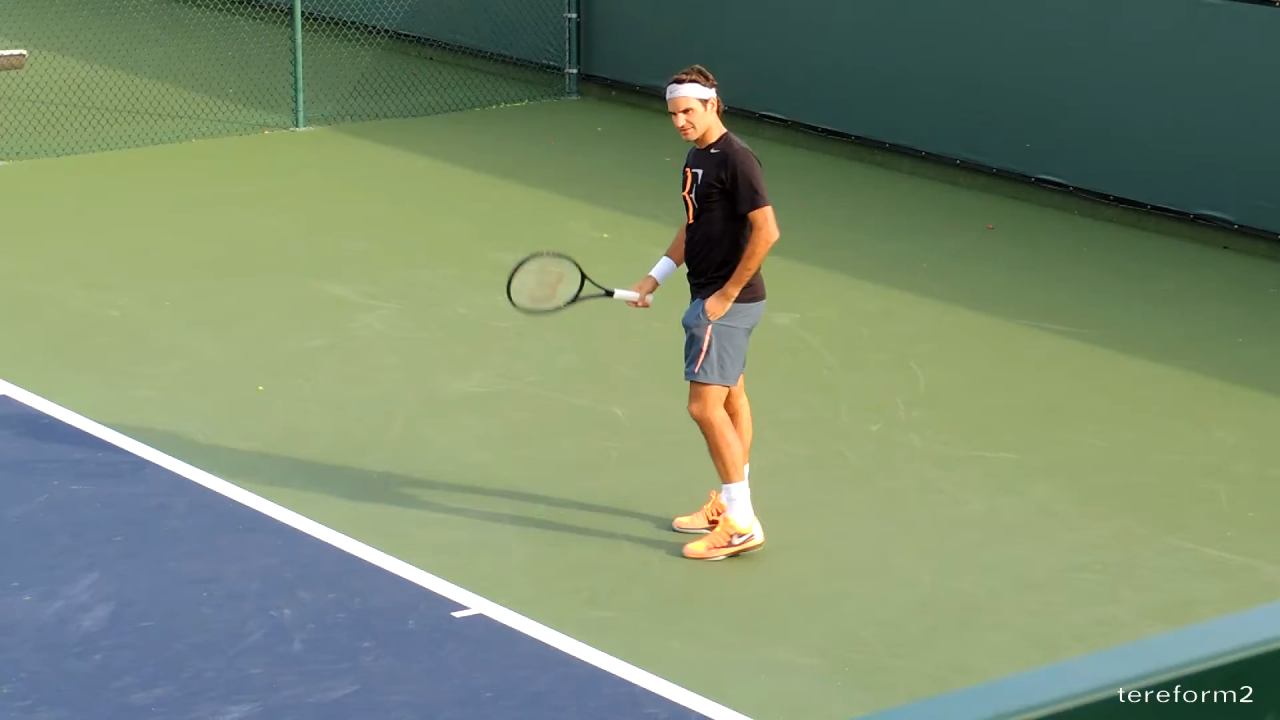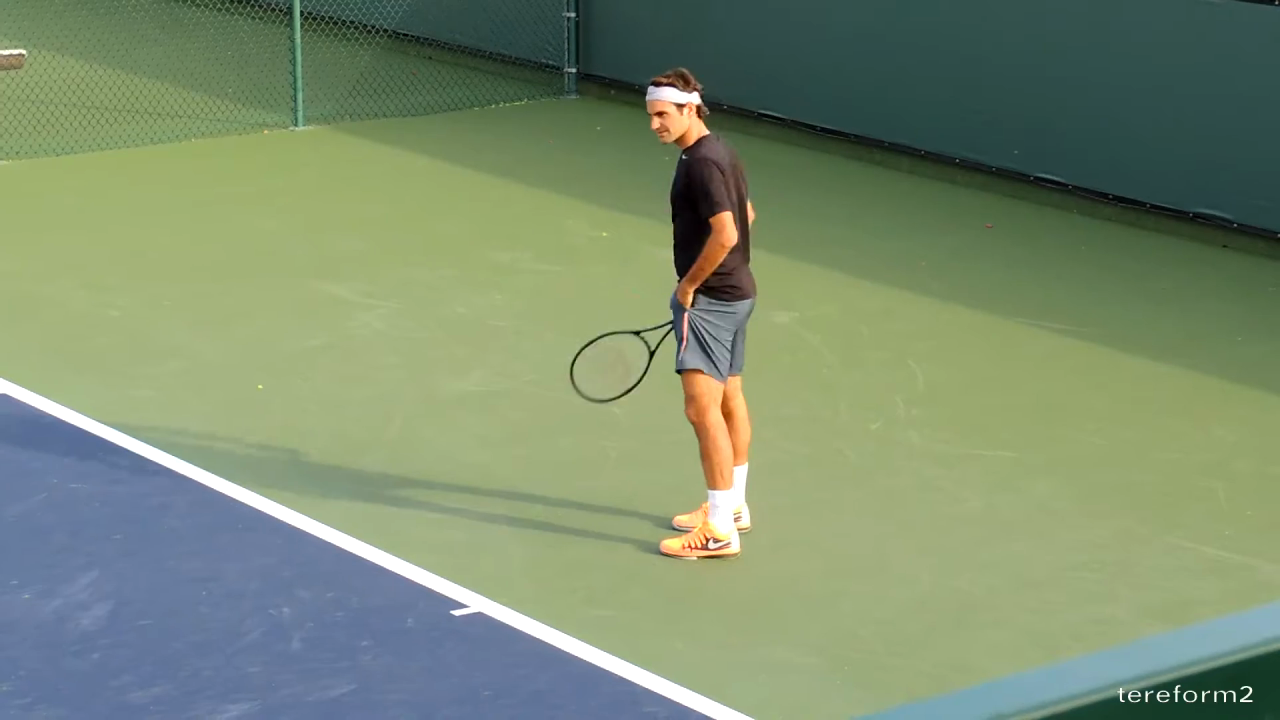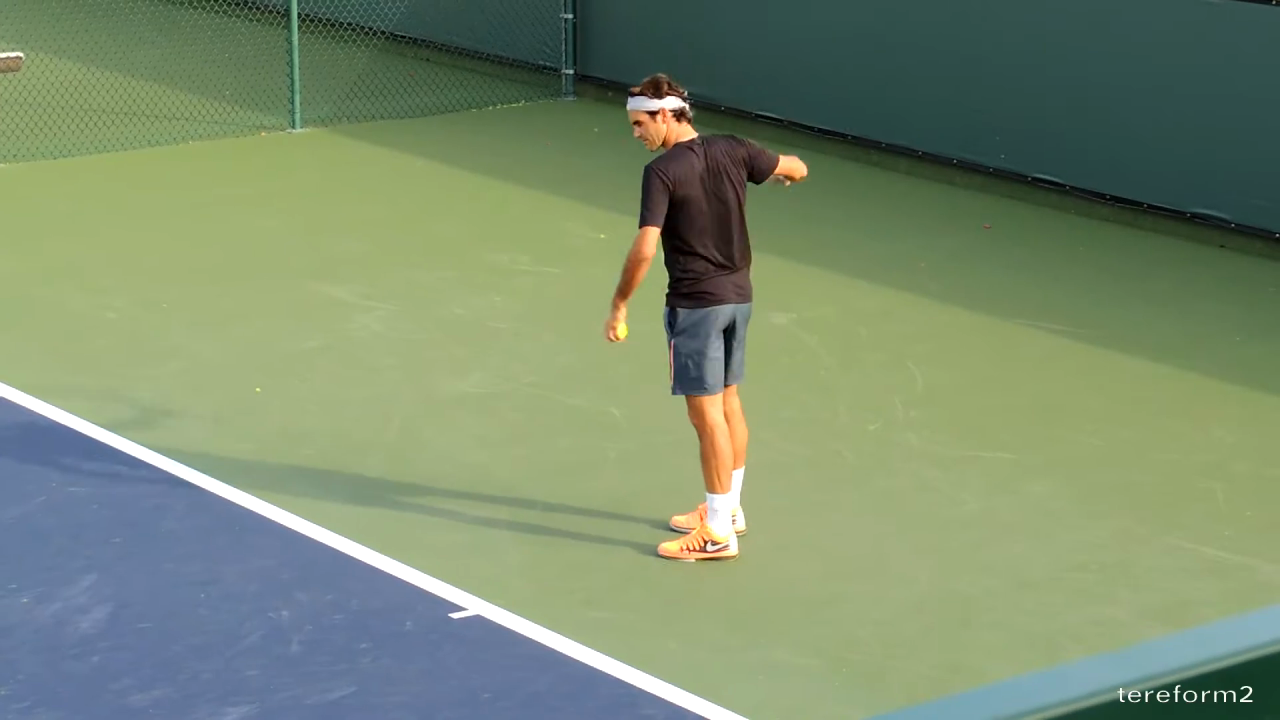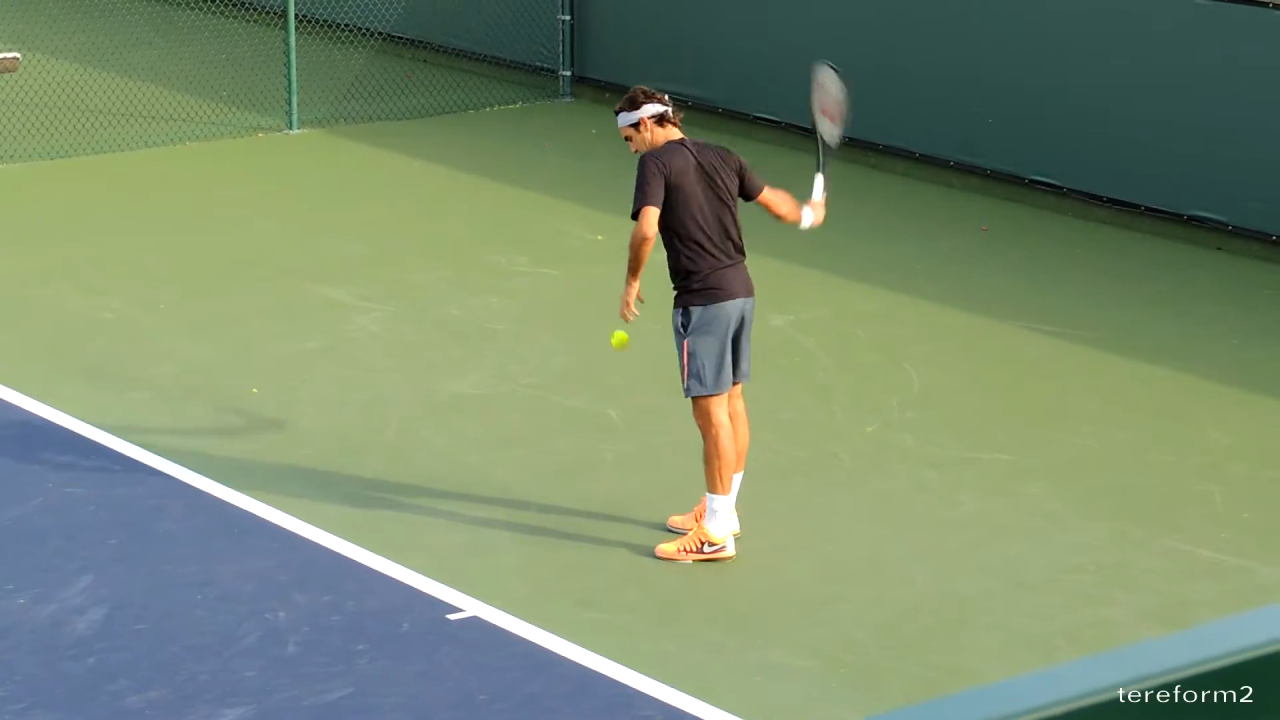
dt=0.3s
person 1, frame 1
left shoulder: (737, 157)
right shoulder: (696, 156)
left elbow: (765, 231)
left wrist: (724, 296)
right wrist: (657, 275)
left hip: (728, 301)
right hip: (710, 296)
left knee: (705, 407)
right knee: (731, 401)
left ankle: (740, 525)
right ankle: (732, 507)
person 1, frame 2
left shoulder: (701, 162)
right shoulder: (717, 152)
left elbow: (725, 235)
right elbow: (747, 215)
left wrist: (686, 287)
left hip: (711, 300)
right hip: (733, 294)
left knee: (701, 409)
right knee: (728, 399)
left ankle: (719, 530)
right ankle: (732, 506)
person 1, frame 3
left shoulder: (662, 171)
right shoulder: (734, 148)
left elbow: (644, 248)
right elbow: (795, 171)
left wrist: (618, 305)
right wrist: (791, 161)
left hip: (695, 303)
right hip: (739, 294)
left knee: (706, 414)
right knee: (728, 402)
left ankle: (718, 533)
right ankle: (727, 509)
person 1, frame 4
left shoulder: (655, 162)
right shoulder: (721, 158)
left elbow: (646, 228)
right elbow: (772, 200)
left wrist: (632, 282)
right wrist: (807, 214)
left hip: (703, 300)
right hip: (740, 291)
left knee: (710, 413)
right knee: (730, 403)
left ankle: (715, 533)
right ankle: (721, 511)
